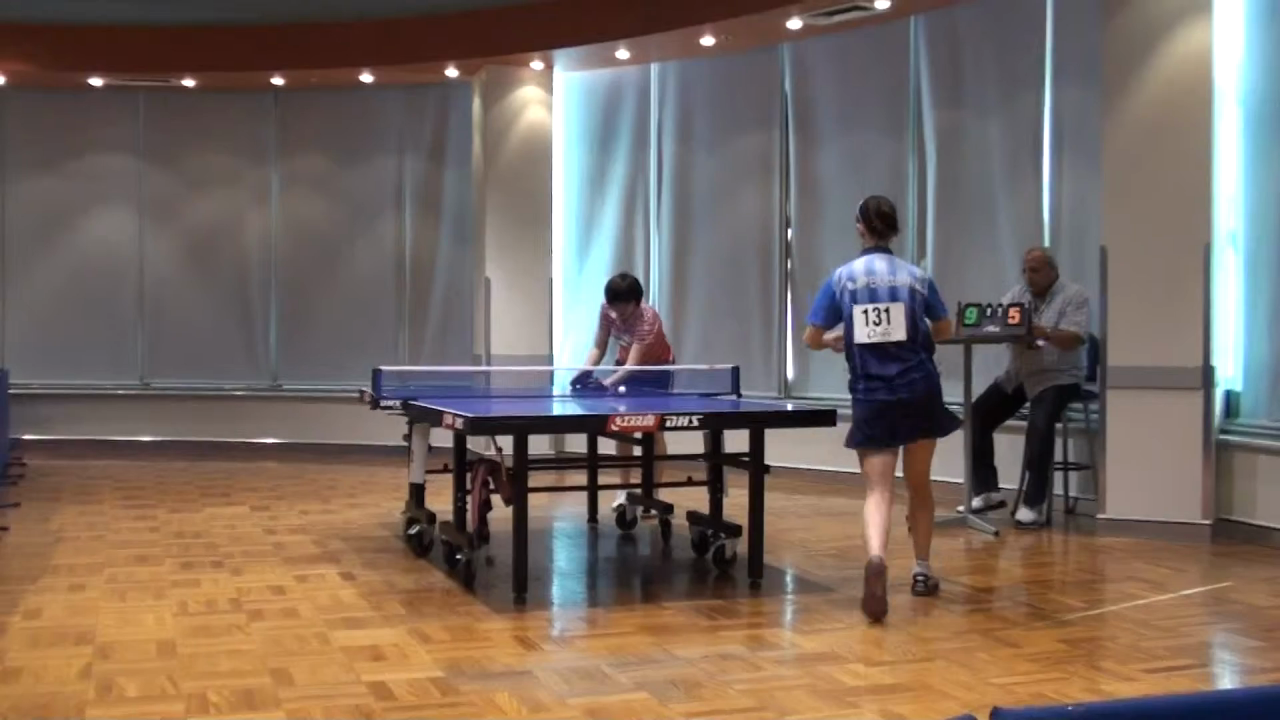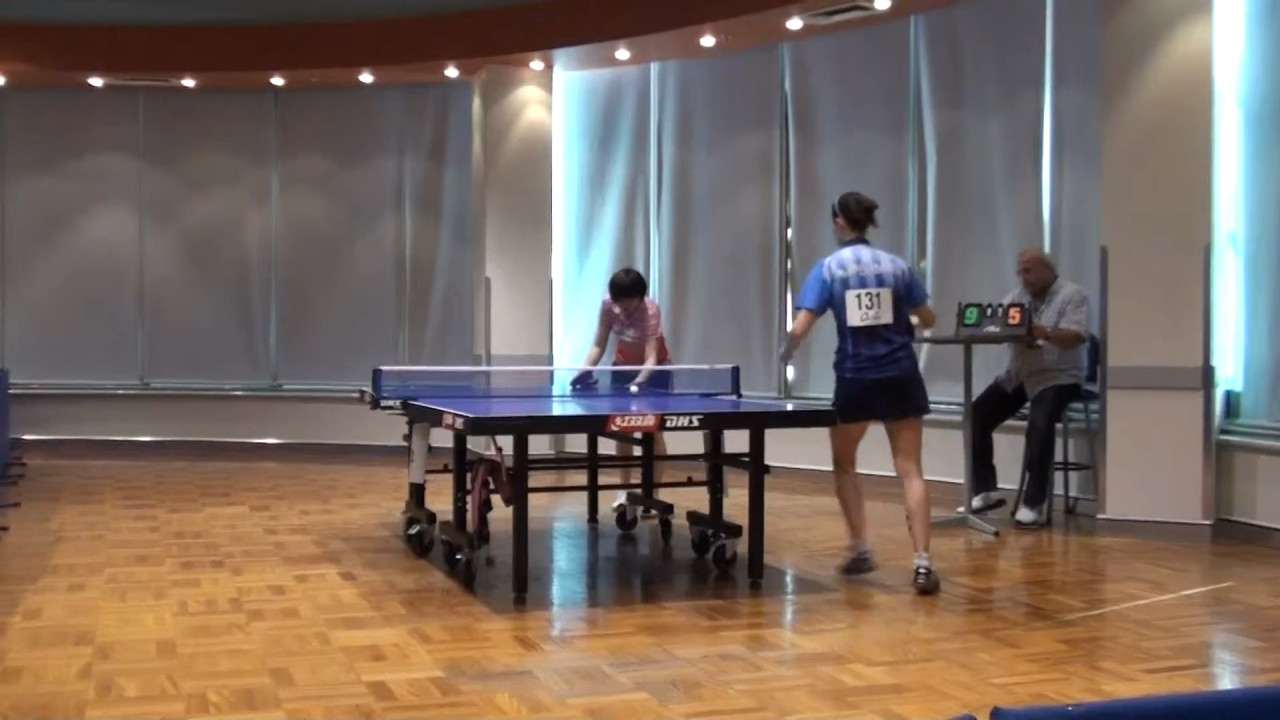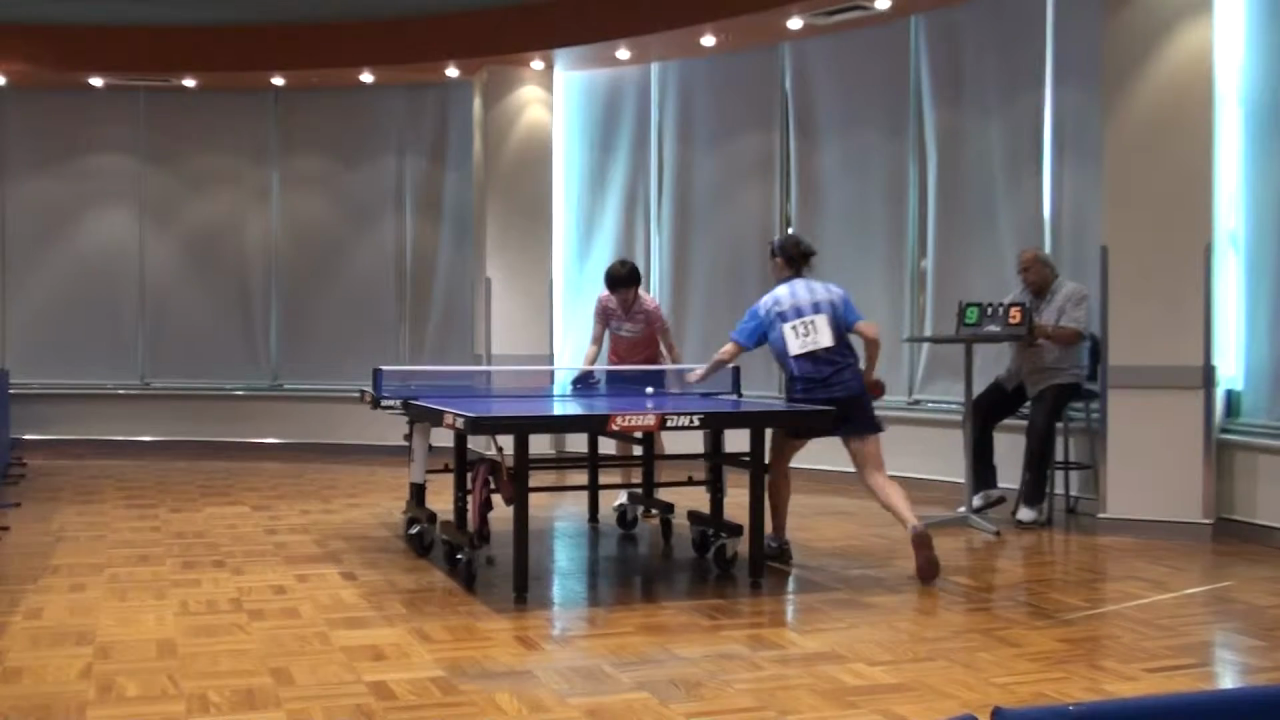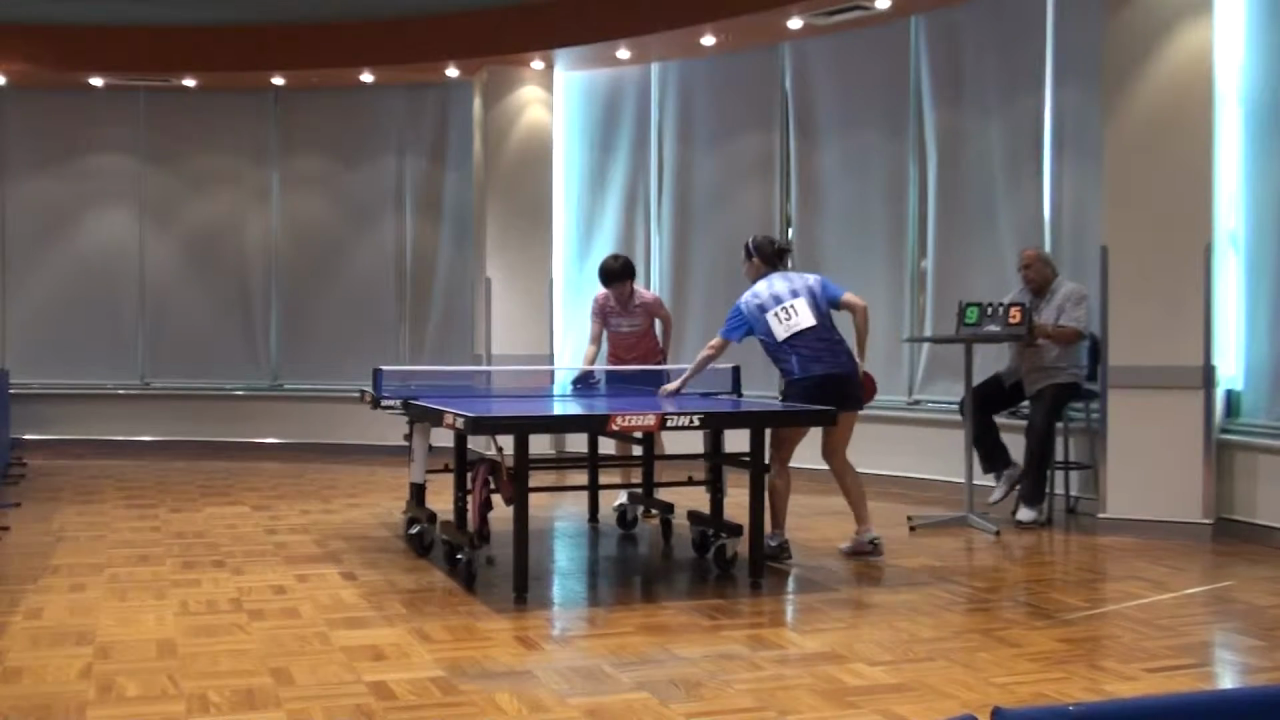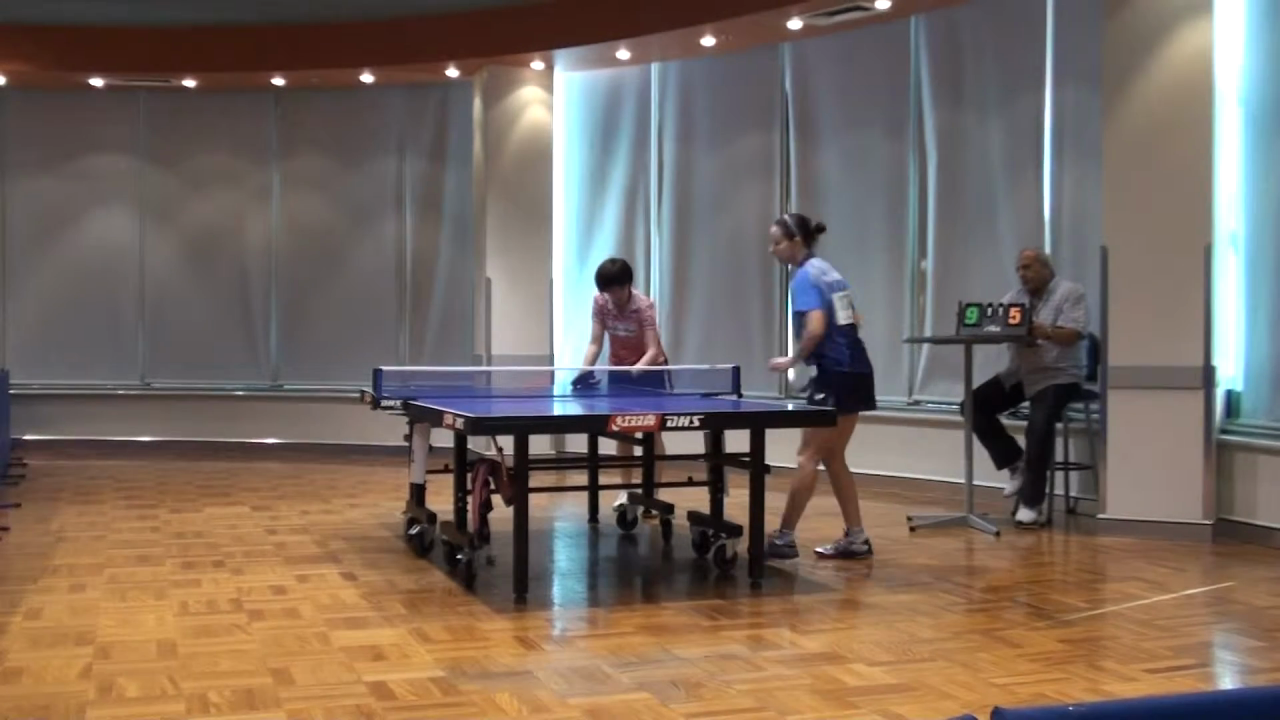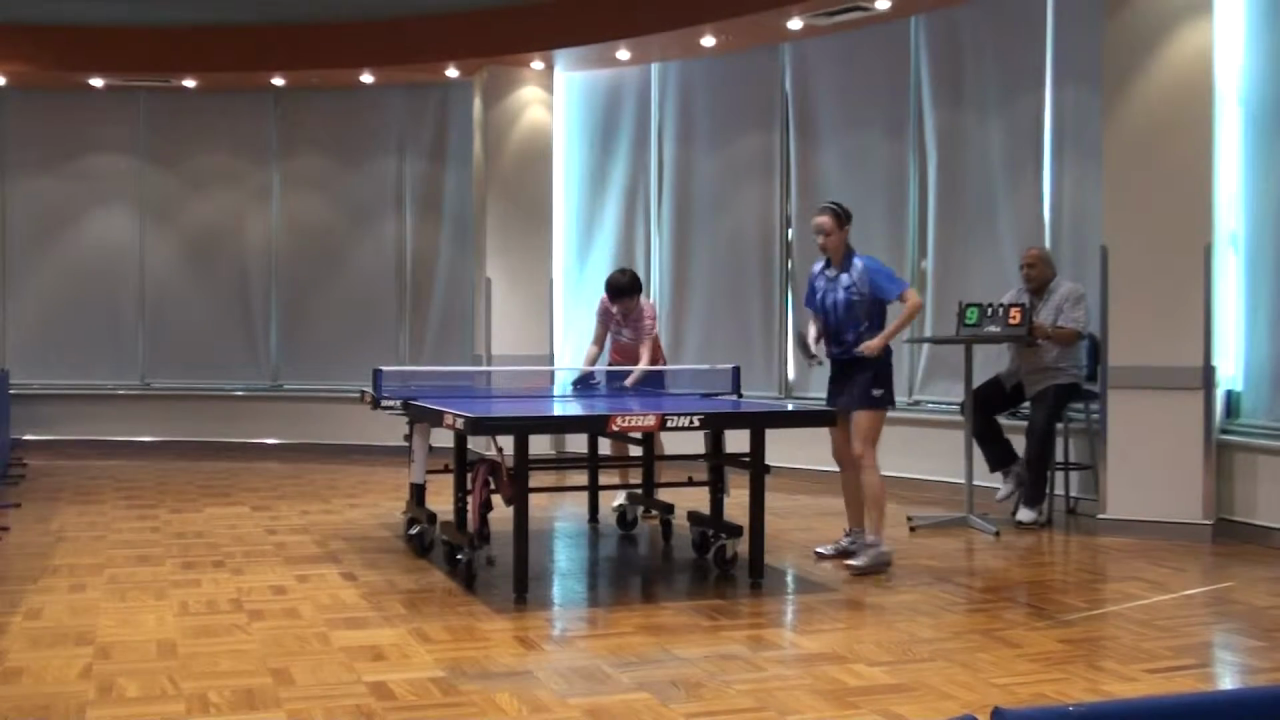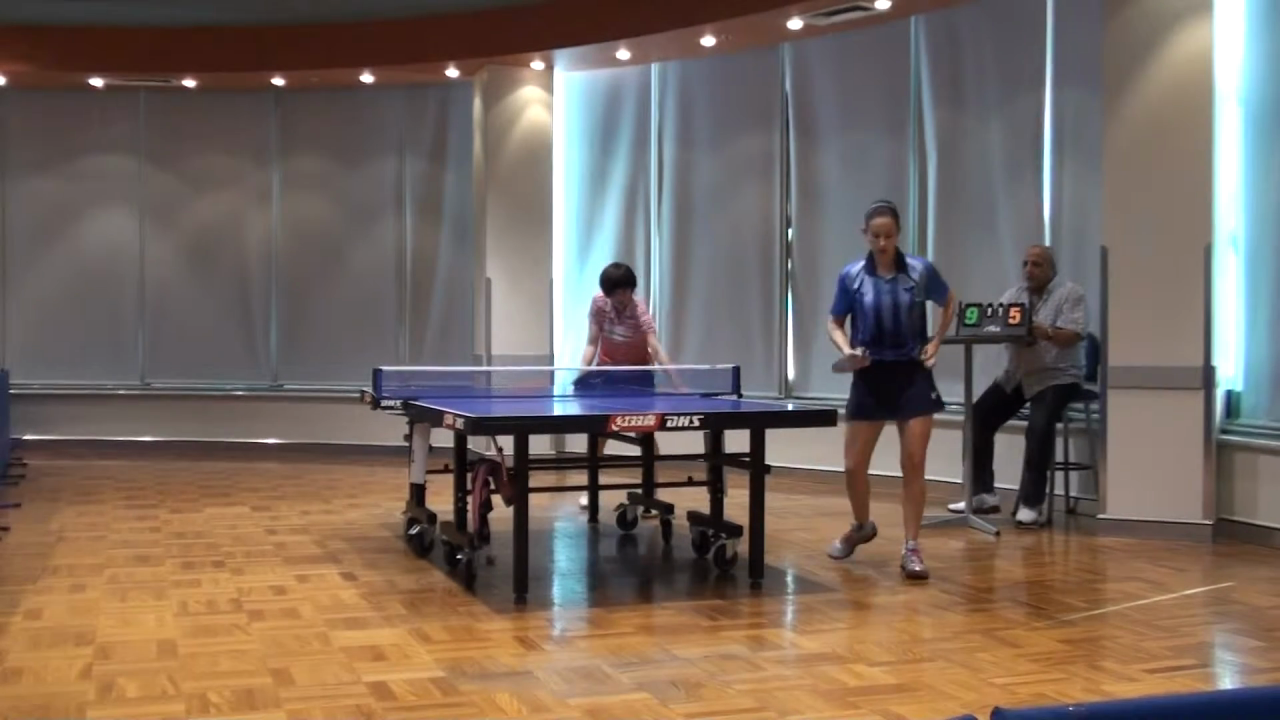
dt=0.3s
person 1, frame 1
left shoulder: (841, 278)
right shoulder: (917, 277)
left elbow: (812, 339)
right elbow: (944, 330)
left wrist: (842, 340)
left hip: (872, 399)
right hip: (919, 393)
left knee: (878, 493)
right knee: (918, 485)
left ankle: (876, 560)
right ankle: (922, 571)
person 1, frame 2
left shoulder: (829, 267)
right shoulder: (897, 265)
left elbow: (800, 327)
right elbow: (928, 319)
left wrist: (787, 351)
left hip: (856, 378)
right hip: (902, 376)
left knee: (843, 465)
right knee: (909, 470)
left ankle: (860, 549)
right ankle: (923, 564)
person 1, frame 3
left shoulder: (766, 305)
right shoulder: (833, 293)
left elbow: (728, 354)
right elbow: (871, 337)
left wrist: (702, 374)
right wrist: (867, 373)
left hip: (805, 397)
right hip: (850, 394)
left knee: (778, 464)
right knee: (875, 475)
left ankle: (778, 543)
right ankle: (914, 527)
person 1, frame 4
left shoulder: (748, 301)
right shoulder: (812, 281)
left elbow: (714, 349)
right elbow: (859, 307)
left wrist: (682, 381)
right wrist: (858, 356)
left hip: (804, 380)
right hip: (842, 374)
left knee: (779, 459)
right knee: (836, 457)
left ankle: (777, 539)
right ankle: (867, 535)
person 1, frame 5
left shoulder: (804, 277)
right shoulder: (827, 272)
left elbow: (816, 328)
right elbow: (836, 326)
left wrist: (793, 360)
left hip: (837, 374)
right hip: (857, 371)
left knee: (808, 456)
right knee: (832, 456)
left ankle: (784, 536)
right ankle: (855, 537)
person 1, frame 6
left shoulder: (868, 269)
right shoulder: (818, 274)
left elbow: (914, 302)
left wrist: (882, 339)
right wrist: (812, 339)
left hip: (868, 370)
right hip: (839, 370)
left knee: (863, 456)
right knee: (844, 457)
left ankle: (876, 545)
right ankle: (855, 537)
person 1, frame 7
left shoulder: (921, 270)
right shoulder: (852, 276)
left elbow: (949, 303)
right elbow: (835, 324)
left wrist: (935, 342)
right wrist: (848, 350)
left hip: (912, 376)
right hip: (870, 378)
left knee: (913, 465)
right knee: (854, 465)
left ankle: (911, 549)
right ankle: (862, 526)
person 2, frame 1
left shoulder: (1074, 296)
right shoulder: (1016, 293)
left elbow: (1075, 339)
left wrist: (1045, 333)
left hip: (1057, 378)
right hip: (1018, 376)
left knee: (1039, 425)
right knee: (977, 416)
left ankle: (1033, 504)
right ankle: (987, 491)
person 2, frame 2
left shoulder: (1074, 295)
right shoulder: (1018, 296)
left elbow: (1075, 337)
left wrist: (1046, 332)
left hip: (1058, 377)
right hip: (1018, 376)
left knee: (1039, 425)
right knee: (977, 415)
left ankle: (1033, 504)
right ankle: (986, 491)
person 2, frame 3
left shoulder: (1074, 293)
right shoulder: (1019, 296)
left elbow: (1074, 335)
left wrist: (1045, 331)
left hip: (1058, 376)
right hip: (1019, 375)
left knee: (1039, 425)
right knee: (976, 413)
left ankle: (1033, 503)
right ankle: (986, 489)
person 2, frame 4
left shoulder: (1073, 293)
right shoulder: (1018, 295)
left elbow: (1074, 334)
left wrist: (1046, 331)
left hip: (1058, 375)
right hip: (1018, 373)
left knee: (1039, 424)
right knee: (973, 403)
left ankle: (1032, 503)
right ankle: (1006, 470)
person 2, frame 5
left shoulder: (1071, 293)
right shoulder: (1015, 295)
left elbow: (1073, 335)
left wrist: (1046, 331)
left hip: (1058, 376)
right hip: (1018, 374)
left knee: (1039, 425)
right knee: (974, 405)
left ankle: (1032, 504)
right ankle: (1017, 462)
person 2, frame 6
left shoulder: (1071, 293)
right shoulder: (1015, 295)
left elbow: (1073, 335)
left wrist: (1047, 332)
left hip: (1058, 376)
right hip: (1018, 374)
left knee: (1039, 426)
right knee: (975, 405)
left ankle: (1031, 504)
right ankle: (1011, 468)
person 2, frame 7
left shoulder: (1071, 293)
right shoulder: (1013, 294)
left elbow: (1072, 336)
left wrist: (1046, 333)
left hip: (1057, 377)
right hip: (1017, 376)
left knee: (1039, 426)
right knee: (978, 418)
left ankle: (1031, 504)
right ankle: (984, 496)
person 3, frame 1
left shoulder: (647, 317)
right shoulder: (607, 309)
left elbow: (633, 364)
right elbow: (599, 348)
left wrist: (606, 384)
left hip: (656, 368)
right hip: (626, 366)
left ankle: (654, 493)
right ankle: (624, 489)
person 3, frame 2
left shoulder: (651, 311)
right shoulder: (608, 305)
left elbow: (652, 358)
right elbow: (599, 345)
left wrist: (639, 382)
right wrist: (585, 371)
left hip: (652, 371)
right hip: (622, 368)
left knee: (653, 431)
left ankle: (653, 493)
right ankle: (625, 490)
person 3, frame 3
left shoulder: (649, 307)
right shoulder: (603, 303)
left elbow: (670, 346)
right elbow: (595, 344)
right wrist: (584, 371)
left hip: (648, 372)
right hip: (618, 371)
right ankle: (626, 490)
person 3, frame 4
left shoulder: (648, 300)
right shoulder: (600, 301)
left elbow: (667, 322)
right elbow: (594, 343)
left wrist: (663, 353)
right wrist: (584, 371)
left hip: (649, 370)
right hip: (617, 371)
right ankle: (626, 489)
person 3, frame 5
left shoulder: (643, 305)
right shoulder: (600, 303)
left elbow: (652, 350)
right elbow: (595, 343)
left wrist: (637, 368)
right wrist: (584, 371)
left hip: (648, 371)
right hip: (618, 370)
left ankle: (654, 492)
right ankle: (626, 490)
person 3, frame 6
left shoulder: (646, 313)
right shoulder: (605, 304)
left elbow: (645, 360)
right elbow: (597, 343)
left wrist: (630, 383)
right wrist: (584, 372)
left hip: (647, 373)
right hip: (618, 369)
person 3, frame 7
left shoulder: (640, 311)
right shoulder: (598, 304)
left elbow: (657, 349)
right elbow: (592, 344)
right wrist: (583, 371)
left hip: (639, 374)
right hip: (607, 372)
